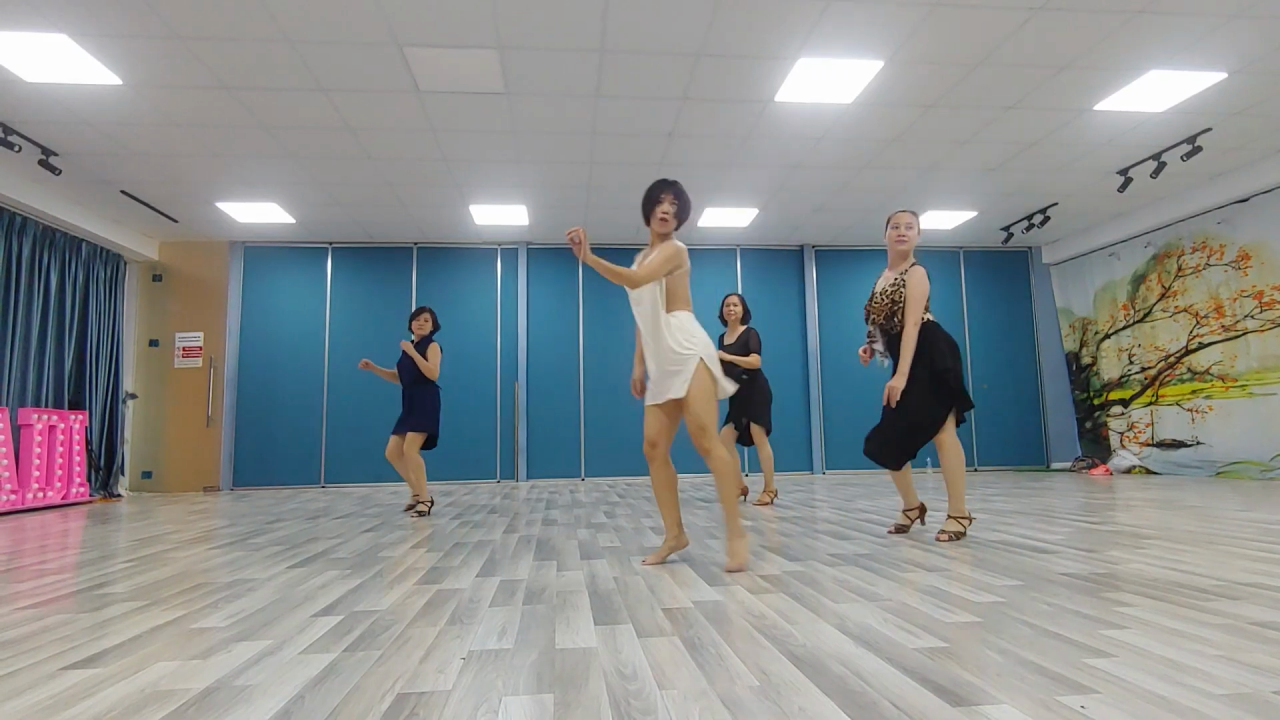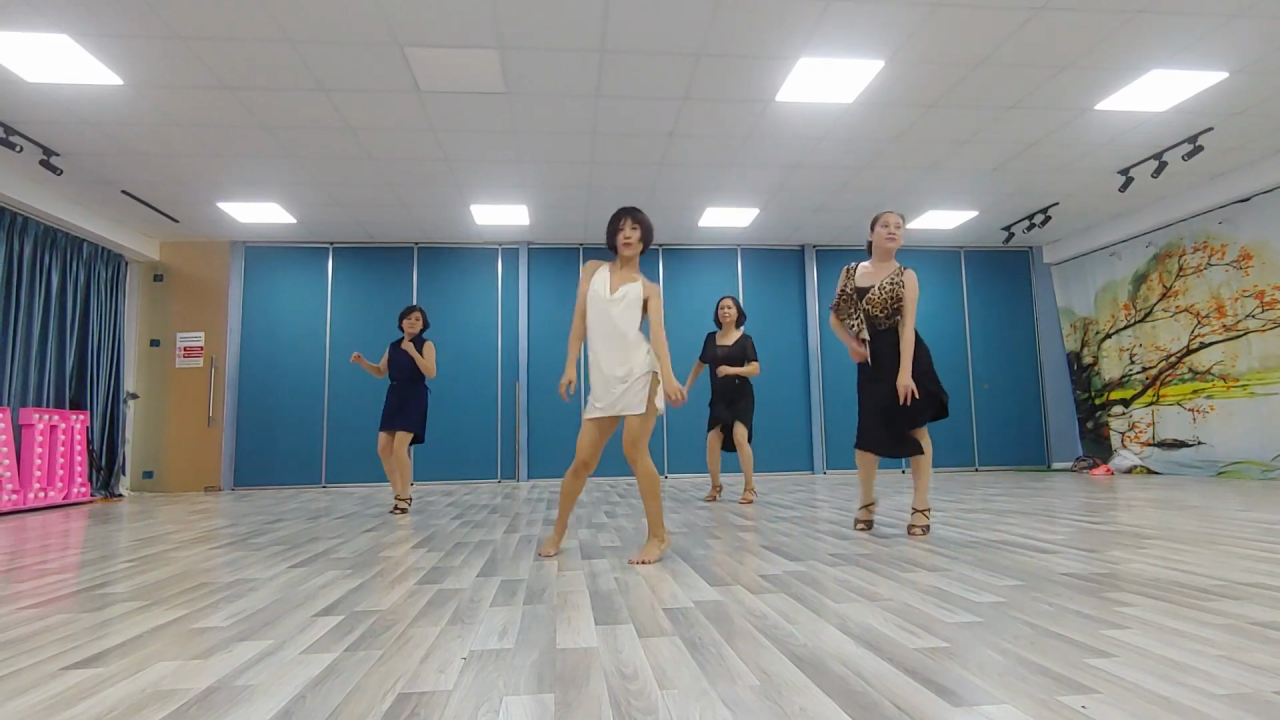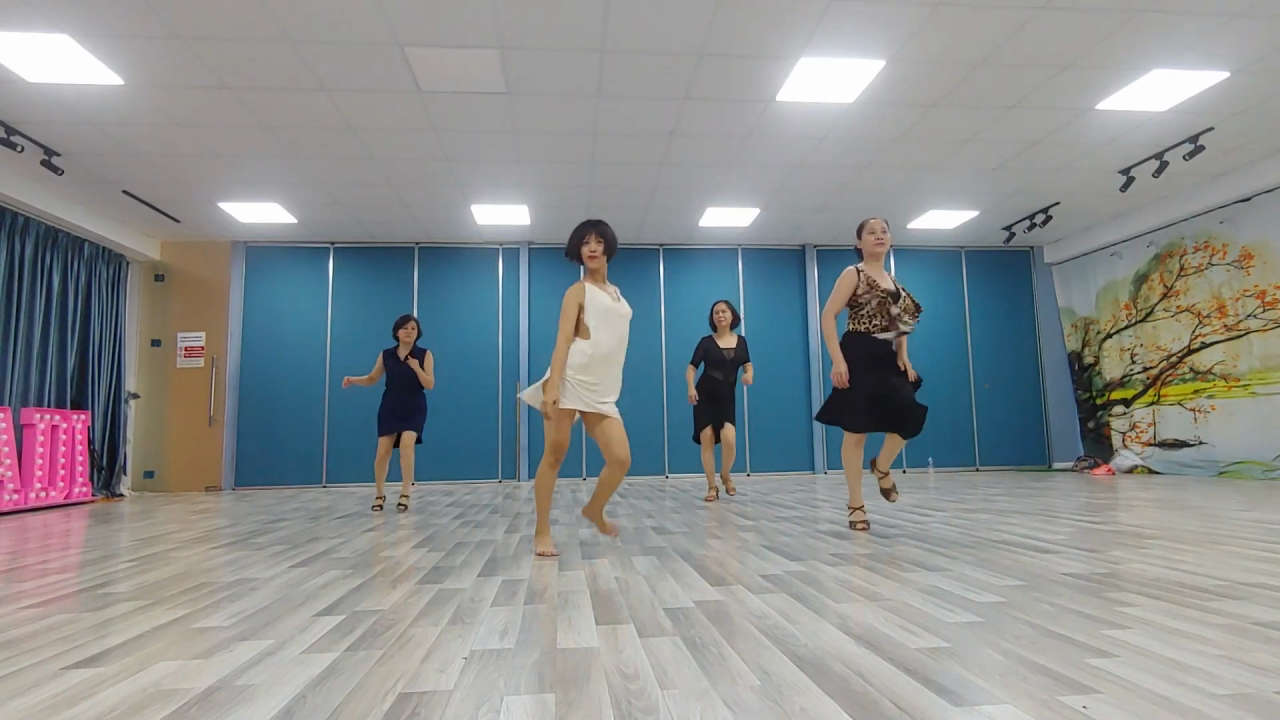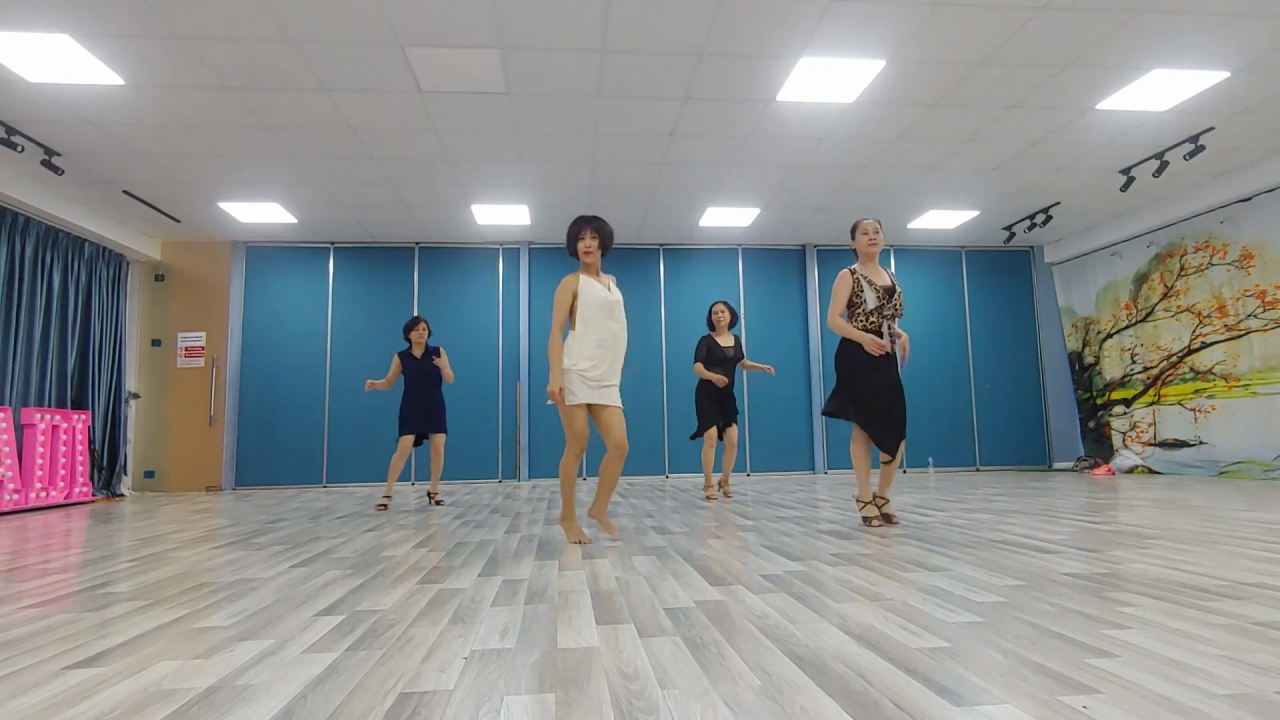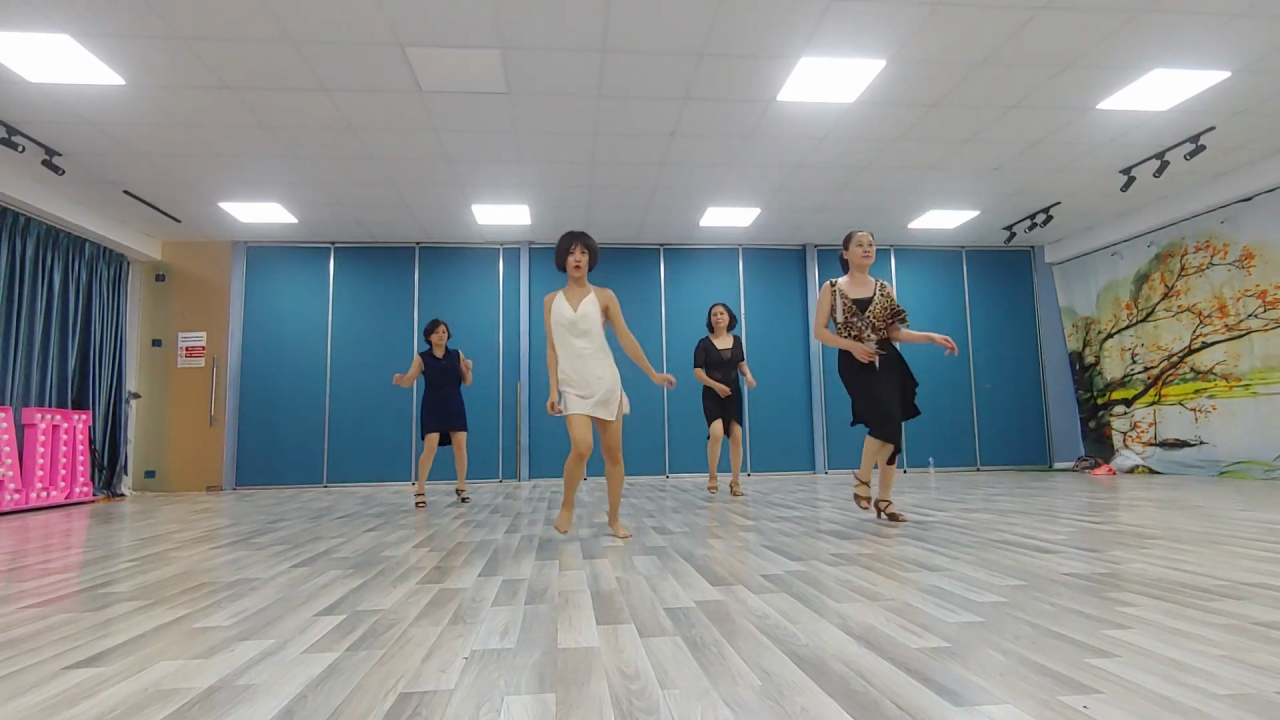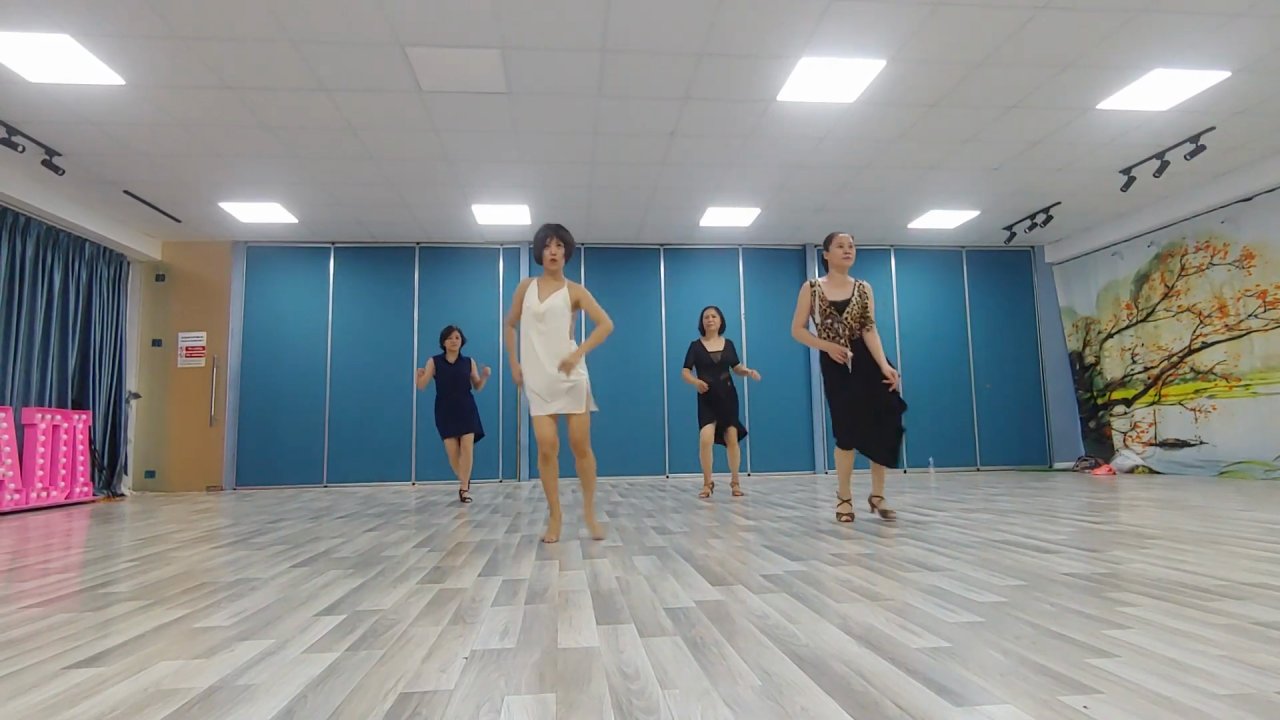
dt=0.3s
person 1, frame 1
left shoulder: (675, 250)
right shoulder: (644, 256)
left elbow: (636, 278)
left wrist: (588, 258)
right wrist: (639, 363)
left hip: (689, 354)
right hip: (661, 365)
left knee: (706, 440)
right knee: (654, 446)
left ankle: (735, 531)
right ankle: (675, 534)
person 1, frame 2
left shoulder: (648, 288)
right shoulder: (593, 269)
left elbow: (657, 332)
right elbow: (579, 320)
left wrist: (668, 376)
right wrist: (570, 366)
left hip: (639, 373)
right hip: (603, 381)
left knee: (635, 453)
right knee: (583, 462)
left ankle: (657, 535)
right ankle: (559, 531)
person 1, frame 3
left shoulder: (615, 293)
right shoulder: (577, 291)
right elbow: (562, 340)
right wrist: (552, 387)
left hip: (602, 390)
right hip: (571, 379)
left knee: (620, 458)
right knee: (555, 454)
left ankle: (594, 510)
right ankle: (542, 531)
person 1, frame 4
left shoulder: (611, 282)
right shoulder: (570, 283)
right elbow: (555, 332)
left wrist: (615, 357)
right wrist: (555, 374)
left hip: (606, 378)
right hip: (575, 372)
left knee: (619, 445)
right knee: (577, 445)
left ankle: (599, 508)
right ankle: (568, 517)
person 1, frame 5
left shoulder: (604, 297)
right shoulder: (551, 301)
left elbow: (626, 338)
right elbow: (552, 348)
left wrist: (652, 373)
right wrist: (553, 388)
left hip: (605, 384)
right hip: (574, 388)
left knee: (613, 454)
right knee: (581, 448)
left ankle: (614, 517)
right ankle: (567, 507)
person 1, frame 6
left shoulder: (575, 291)
right shoulder: (526, 287)
left elbow: (606, 324)
right elbow: (510, 324)
left wrist: (578, 353)
right wrist: (513, 363)
left hip: (570, 378)
right hip: (537, 382)
left knee: (580, 447)
right knee: (546, 449)
left ankle: (589, 511)
right ankle: (555, 516)
person 2, frame 1
left shoulder: (916, 273)
right shoulder: (884, 277)
left elbow: (912, 324)
left wrist: (901, 375)
right wrist: (872, 347)
left hip: (932, 356)
right hip: (904, 360)
left knee: (941, 432)
right knee: (889, 438)
left ankle: (958, 514)
right ankle: (913, 507)
person 2, frame 2
left shoulder: (906, 276)
right shoulder: (850, 272)
left elbow: (907, 324)
right elbow: (835, 316)
left wrist: (905, 372)
right wrist: (850, 343)
left hip: (905, 355)
right hip: (872, 360)
left knee: (915, 428)
right knee: (870, 436)
left ankle: (921, 508)
right ankle: (867, 503)
person 2, frame 3
left shoulder: (892, 281)
right shoulder: (853, 275)
left elbow: (900, 323)
right elbow: (827, 317)
left wrist: (904, 357)
right wrist: (837, 359)
left hip: (886, 358)
right hip: (857, 356)
left knee: (907, 413)
right knee: (856, 429)
left ankle: (883, 468)
right ankle: (856, 505)
person 2, frame 4
left shoulder: (890, 277)
right shoulder: (848, 276)
right elbow: (833, 319)
left wrist: (900, 335)
right wrist: (864, 338)
left hip: (884, 357)
right hip: (857, 357)
left knee: (894, 427)
right knee: (865, 425)
left ankle: (882, 496)
right ankle: (865, 498)
person 2, frame 5
left shoulder: (884, 289)
right shoulder: (831, 288)
left elbow: (897, 330)
right elbow: (819, 330)
left wrist: (930, 337)
right wrist: (853, 346)
left hip: (887, 361)
right hip: (856, 364)
left knee: (891, 429)
right knee: (884, 424)
left ankle: (884, 500)
right ankle: (863, 478)
person 2, frame 6
left shoulder: (863, 288)
right shoulder: (811, 289)
left elbow: (869, 330)
right elbow: (797, 330)
left wrist: (885, 365)
right wrist: (828, 346)
left hip: (867, 363)
right hip: (836, 367)
left knee: (883, 426)
right knee: (849, 432)
left ankle: (877, 495)
right ankle: (844, 498)
person 3, frame 1
left shoulder: (750, 333)
right shoulder: (722, 338)
left elbow: (755, 362)
left wrist: (725, 356)
left hip: (756, 392)
right hip: (737, 396)
left knee: (759, 439)
right knee: (725, 439)
left ankle: (769, 490)
right ankle: (739, 486)
person 3, frame 2
left shoulder: (745, 339)
right shoulder: (711, 338)
left elbow: (755, 369)
right elbow: (700, 363)
left wrist: (732, 370)
right wrist: (687, 386)
left hip: (741, 396)
right hip: (718, 398)
left knee: (740, 438)
right knee: (712, 442)
left ankle: (749, 488)
right ankle: (715, 486)
person 3, frame 3
left shoulder: (740, 341)
right shoulder: (706, 342)
left elbow: (747, 365)
right elbow: (691, 367)
left wrist: (748, 375)
right wrist: (690, 388)
left hip: (727, 397)
right hip: (706, 396)
left knee: (729, 440)
right knee: (707, 440)
left ankle: (726, 476)
right ankle: (711, 486)
person 3, frame 4
left shoulder: (735, 340)
right shoulder: (706, 341)
left elbow: (742, 362)
right elbow: (697, 368)
left wrist: (762, 367)
right wrist: (713, 376)
left hip: (727, 396)
right hip: (707, 394)
left knee: (732, 440)
right knee: (711, 439)
left ankle: (724, 481)
right ankle: (708, 485)
person 3, frame 5
left shoulder: (736, 340)
right shoulder: (704, 343)
right elbow: (697, 371)
left wrist: (748, 375)
right wrist: (715, 385)
left hip: (734, 395)
right hip: (712, 395)
left knee: (736, 438)
right knee: (716, 433)
left ankle: (735, 482)
right ankle: (713, 477)
person 3, frame 6
left shoulder: (728, 344)
right shoulder: (696, 346)
left elbow: (737, 367)
right elbow: (685, 372)
left wrist: (749, 371)
right wrist: (695, 382)
left hip: (728, 396)
right hip: (706, 400)
left knee: (732, 439)
right knee: (705, 439)
left ankle: (735, 482)
right ankle: (707, 483)
person 4, frame 1
left shoulder: (432, 346)
right shoulder: (406, 348)
left elbow: (433, 374)
right elbow: (397, 377)
left wrist: (414, 353)
right wrist: (372, 367)
left hip: (426, 402)
right hip: (409, 404)
left knee: (409, 449)
right knee: (392, 453)
left ankle: (425, 498)
right ankle: (418, 493)
person 4, frame 2
left shoulder: (426, 345)
right shoulder: (393, 346)
left elbow: (431, 373)
right elbow: (380, 372)
left wrist: (413, 352)
right wrist: (362, 361)
left hip: (414, 399)
right hip: (393, 399)
left knee: (399, 448)
right knee: (383, 448)
left ankle: (405, 496)
right ankle: (399, 494)
person 4, frame 3
left shoulder: (424, 355)
right shoulder: (386, 355)
left elbow: (430, 385)
right elbow: (372, 379)
left wrist: (417, 369)
right wrist: (353, 380)
left hip: (415, 408)
right hip: (390, 408)
left knee: (407, 445)
right knee: (383, 452)
left ankle: (405, 494)
right ankle: (380, 494)
person 4, frame 4
left shoulder: (438, 352)
right shoulder: (401, 357)
left elbow: (450, 379)
right elbow: (389, 382)
left wrist: (443, 367)
right wrist: (374, 384)
left hip: (435, 406)
right hip: (411, 406)
left knee: (438, 450)
right knee: (403, 449)
left ankle: (433, 490)
right ankle: (387, 493)
person 4, frame 5
left shoulder: (457, 355)
right shoulder: (422, 358)
left elbow: (467, 382)
right elbow: (409, 381)
left wrist: (468, 369)
right wrist: (400, 379)
left hip: (454, 405)
right hip: (432, 406)
left knee: (460, 447)
right knee: (430, 447)
left ankle: (461, 488)
right ankle: (419, 491)
person 4, frame 6
left shoulder: (469, 362)
right shoulder: (434, 362)
left elbow: (477, 387)
right elbow: (422, 385)
left wrist: (484, 376)
right wrist: (418, 377)
left hip: (466, 409)
right hip: (445, 410)
left knee: (467, 448)
right knee: (452, 452)
left ankle: (464, 488)
right ankle: (463, 483)
